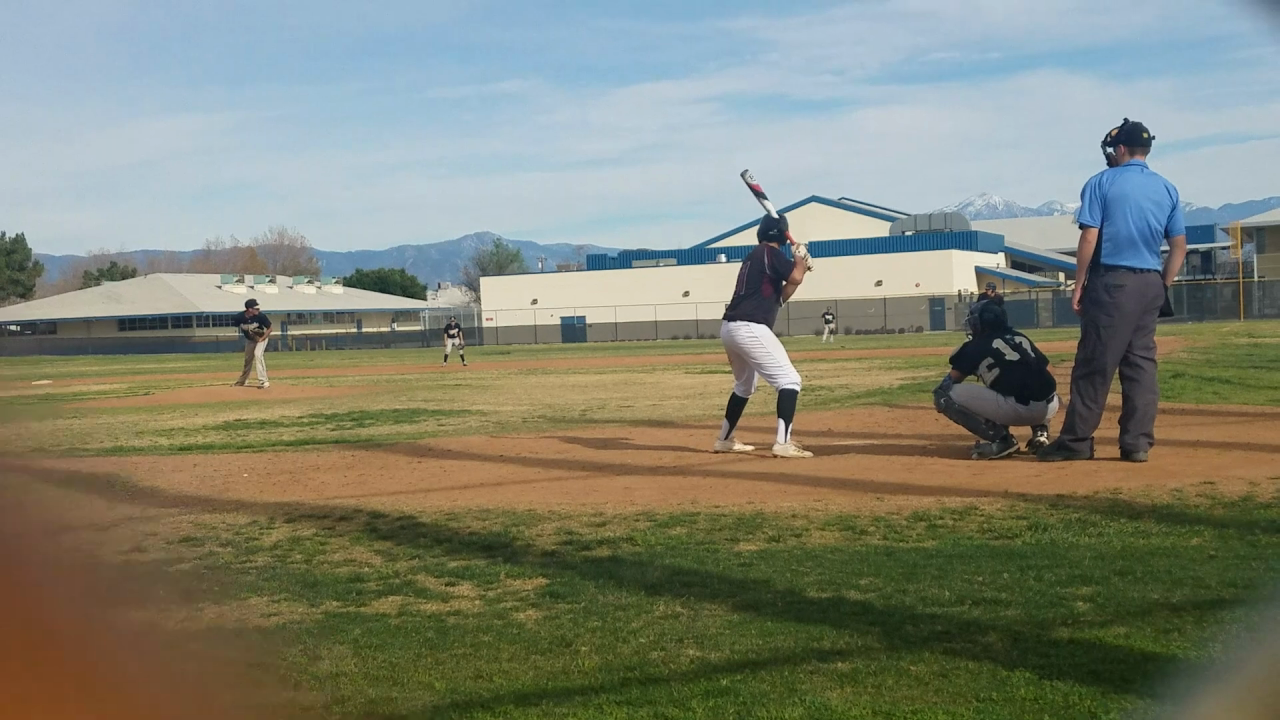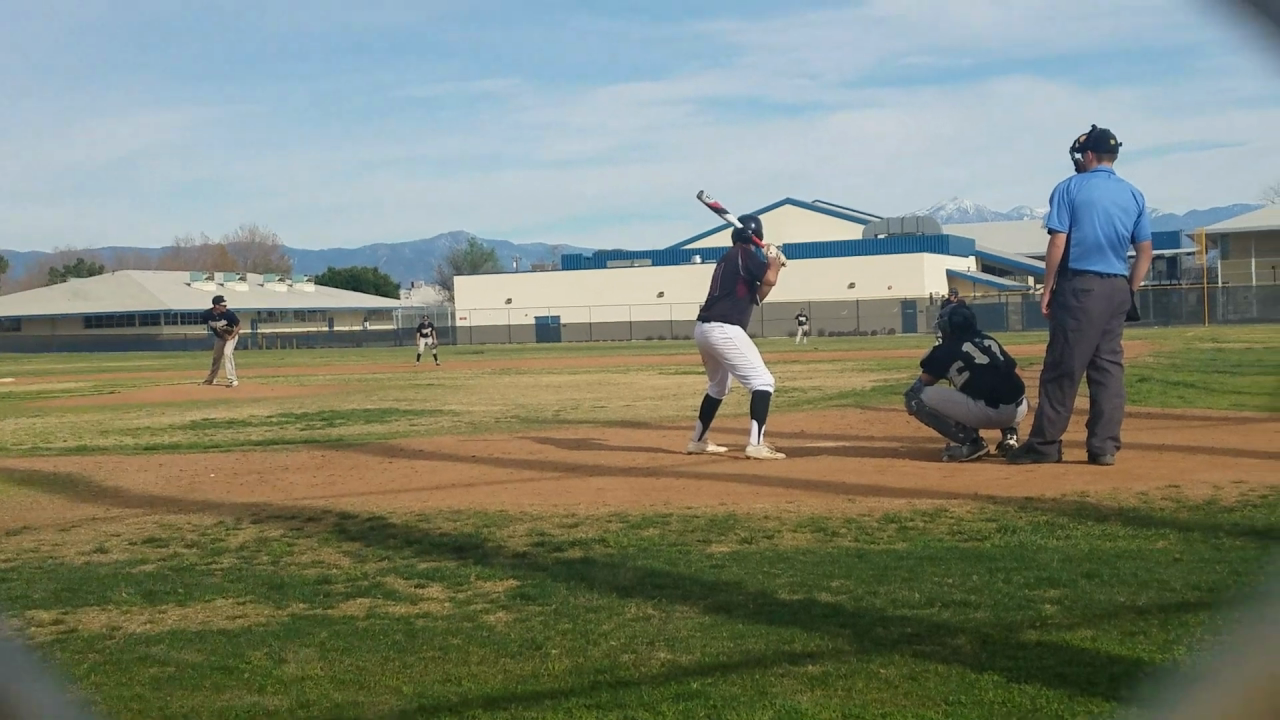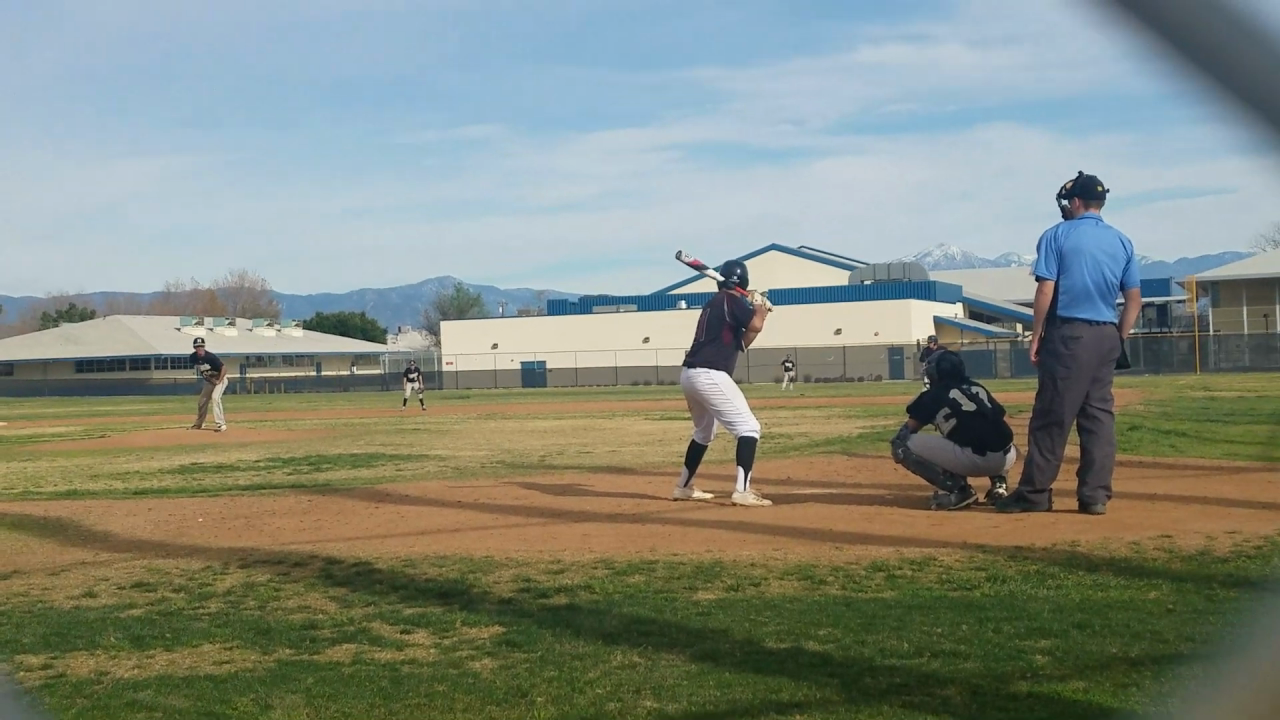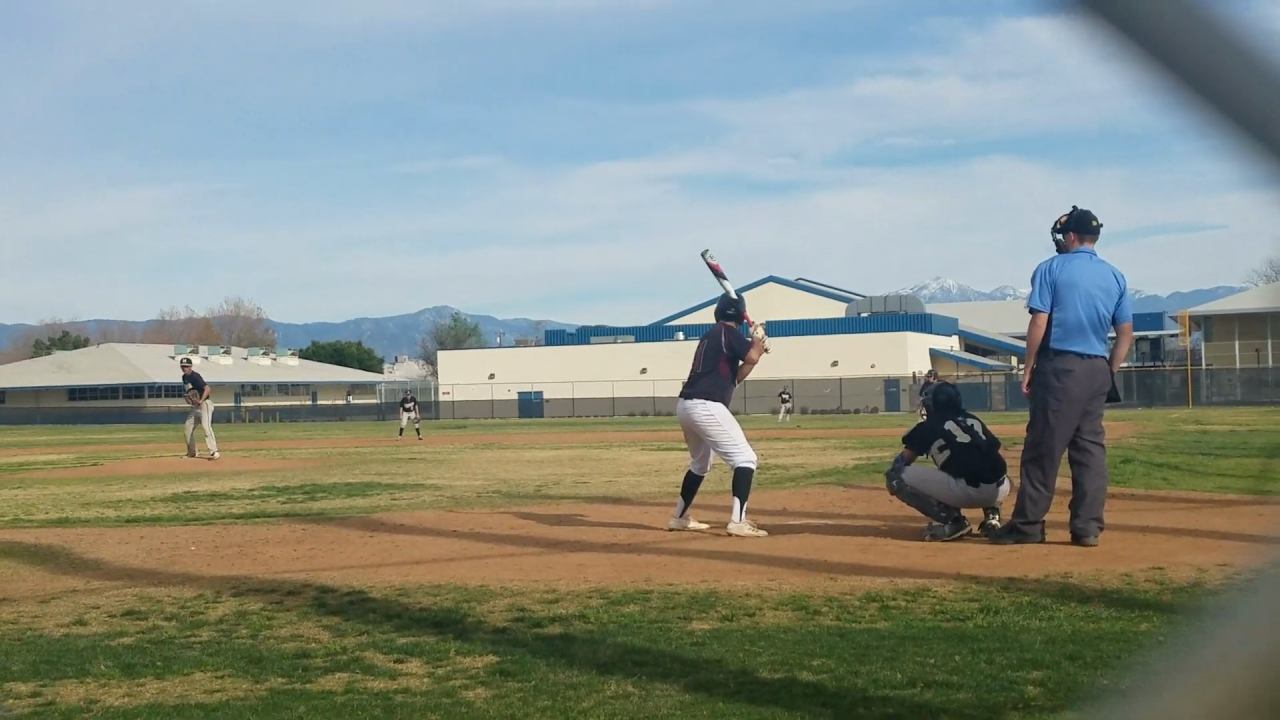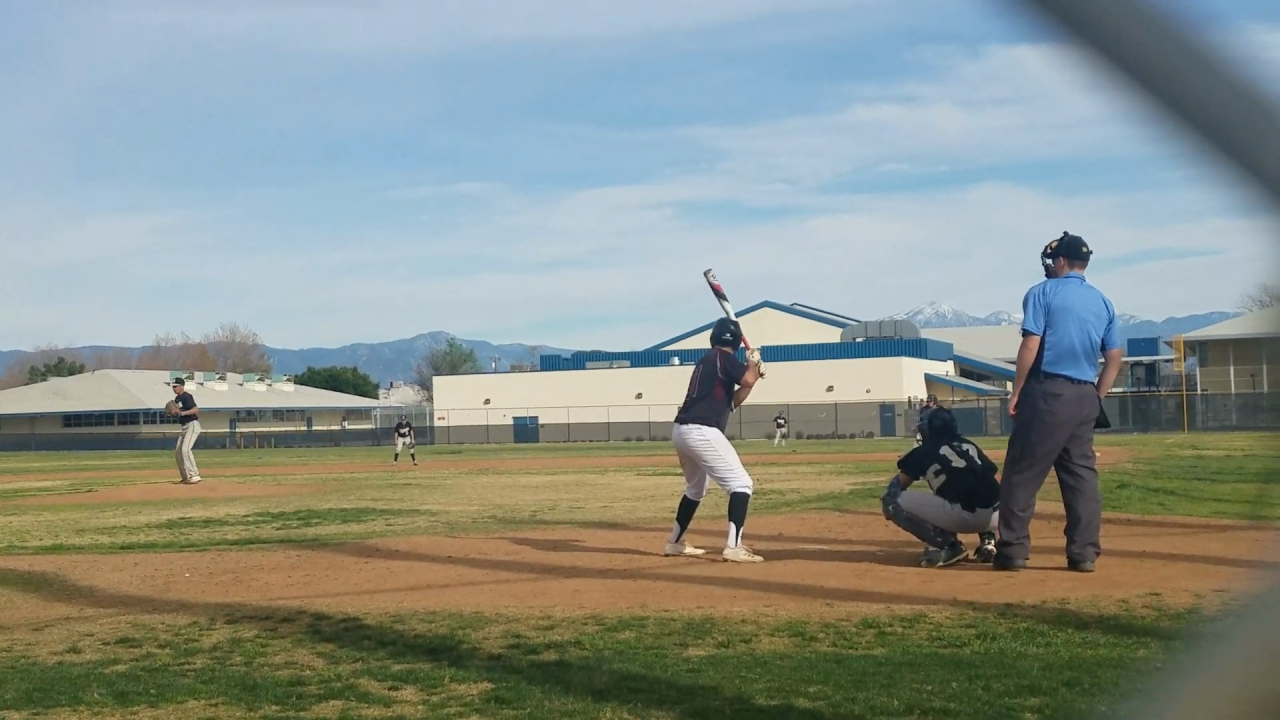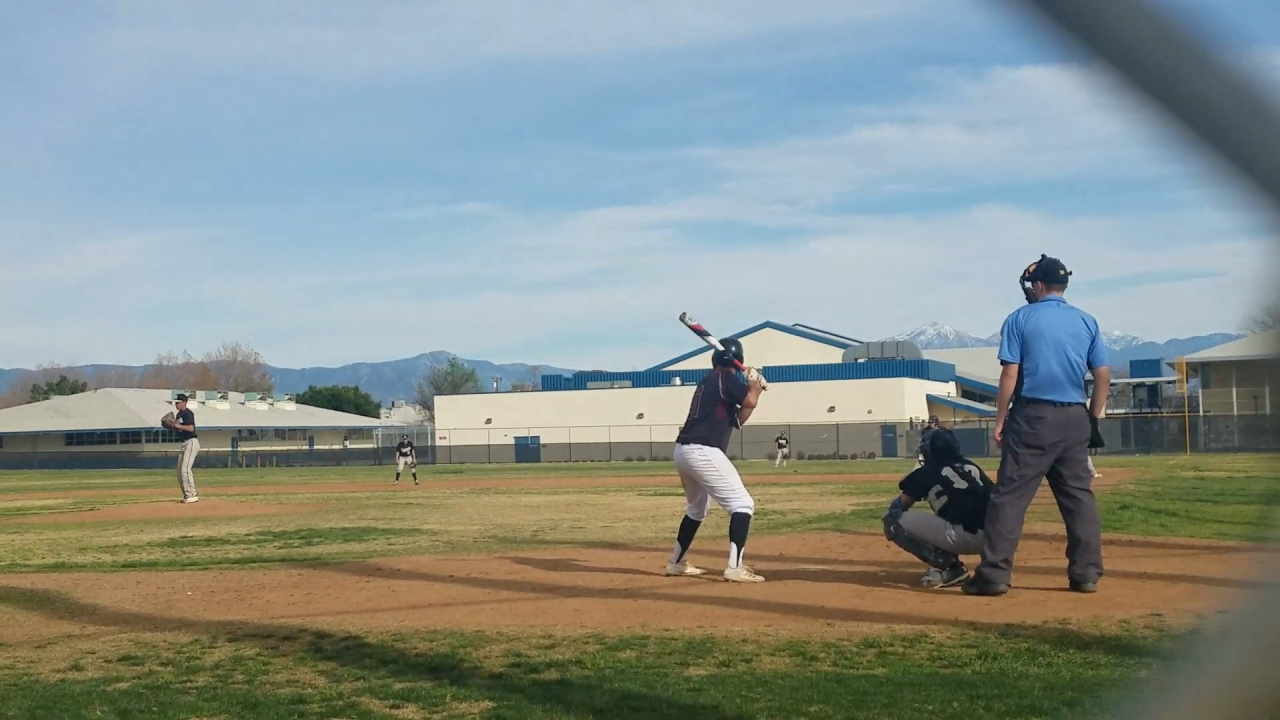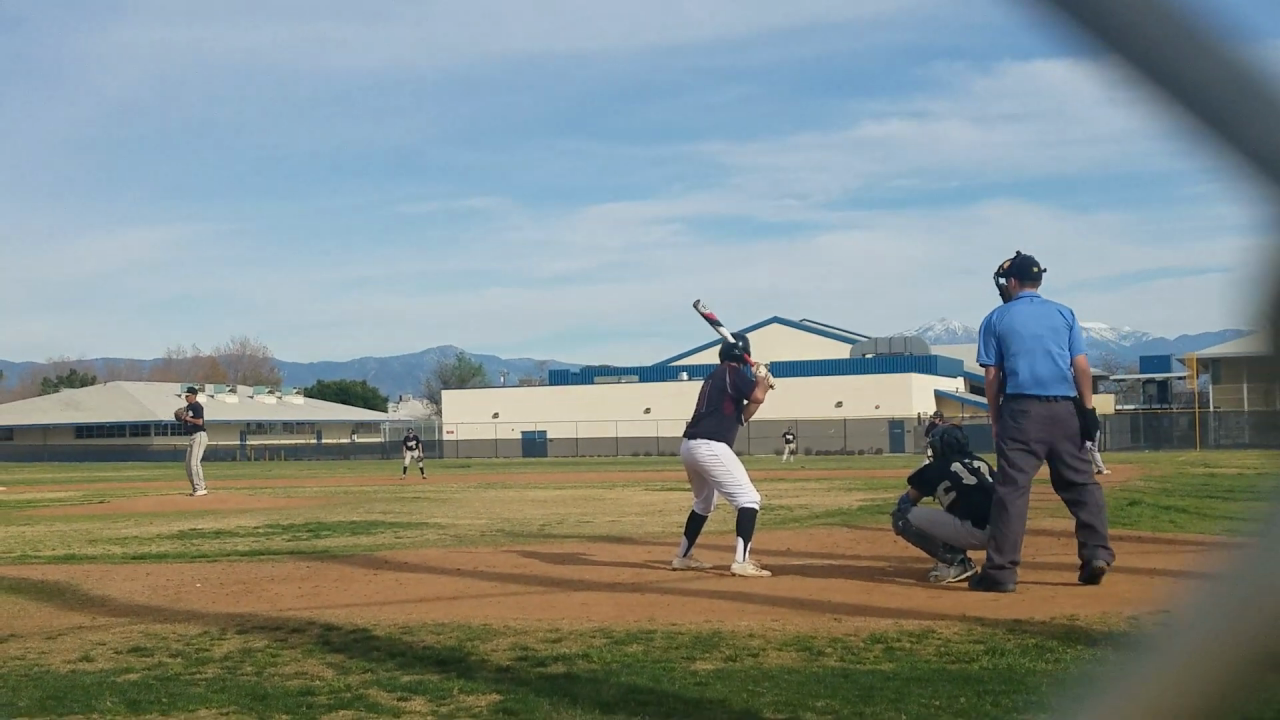
dt=0.3s
person 1, frame 1
left shoulder: (1101, 182)
right shoulder: (1168, 189)
left elbow: (1089, 239)
right elbow: (1179, 246)
left wrist: (1078, 285)
right wrist: (1162, 287)
left hip: (1111, 282)
right hip: (1150, 284)
left knee: (1095, 363)
right knee: (1142, 363)
left ankle: (1076, 441)
right ankle: (1138, 442)
person 1, frame 2
left shoulder: (1070, 188)
right shoulder: (1134, 195)
left elbow: (1058, 244)
right elbow: (1145, 251)
left wrist: (1047, 289)
right wrist: (1129, 292)
left hip: (1079, 286)
right hip: (1117, 288)
left knee: (1063, 366)
right knee: (1109, 367)
left ankle: (1044, 444)
right ankle: (1105, 445)
person 1, frame 3
left shoulder: (1057, 235)
right shoulder: (1122, 242)
left elbow: (1046, 291)
right elbow: (1134, 298)
left wrist: (1036, 336)
right wrist: (1119, 339)
left hip: (1068, 334)
right hip: (1107, 336)
left knee: (1052, 415)
right knee: (1099, 415)
left ankle: (1035, 493)
right ankle: (1096, 494)
person 1, frame 4
left shoulder: (1051, 268)
right shoulder: (1115, 276)
left elbow: (1039, 324)
right elbow: (1125, 333)
left wrist: (1028, 368)
right wrist: (1109, 372)
left hip: (1059, 367)
right hip: (1097, 370)
left knee: (1043, 447)
right knee: (1091, 447)
left ankle: (1028, 524)
right ankle: (1088, 526)
person 1, frame 5
left shoulder: (1043, 292)
right shoulder: (1103, 302)
left elbow: (1031, 346)
right elbow: (1114, 359)
left wrist: (1016, 391)
right wrist: (1095, 397)
left hip: (1048, 391)
right hip: (1085, 395)
left knee: (1022, 470)
right knee: (1082, 473)
left ankle: (1013, 548)
right ankle: (1084, 552)
person 1, frame 6
left shoulder: (1020, 318)
right shoulder: (1087, 321)
left elbow: (1010, 375)
right elbow: (1103, 376)
left wrist: (1001, 419)
right wrist: (1092, 418)
left hip: (1032, 416)
right hip: (1074, 418)
left knee: (1010, 495)
right knee: (1078, 495)
left ankle: (993, 573)
right ankle: (1085, 572)
person 1, frame 7
left shoulder: (996, 319)
right shoulder: (1064, 314)
left elbow: (990, 376)
right elbow: (1081, 366)
left wrist: (996, 417)
right wrist: (1087, 408)
left hip: (1020, 411)
right hip: (1064, 410)
left knee: (1011, 490)
right knee: (1081, 483)
left ankle: (1000, 572)
right ankle: (1097, 553)
person 2, frame 1
left shoulder: (753, 257)
right shoulder: (770, 253)
left elbow: (779, 297)
right elbow: (795, 278)
left wrist: (801, 267)
right wrist: (799, 258)
left hip: (731, 328)
right hip: (749, 329)
left knee: (744, 385)
right knee: (789, 380)
left ankle: (724, 440)
right ankle: (783, 443)
person 2, frame 2
left shoulder: (727, 258)
right shoulder: (744, 255)
left elbow: (756, 297)
right elbow: (770, 280)
left wrist: (774, 264)
right wrist: (772, 260)
left hip: (705, 329)
right hip: (724, 330)
left knee: (718, 386)
right knee: (763, 381)
left ankle: (698, 441)
right ankle: (756, 444)
person 2, frame 3
left shoulder: (713, 304)
right shoulder: (730, 300)
left elbow: (741, 343)
right elbow: (756, 326)
left wrist: (759, 312)
right wrist: (758, 307)
left hip: (690, 375)
right hip: (709, 375)
left knee: (704, 432)
right knee: (749, 427)
left ankle: (684, 487)
right ankle: (742, 491)
person 2, frame 4
left shoulder: (710, 336)
right shoulder: (727, 332)
left elbow: (735, 378)
right elbow: (752, 358)
left wrist: (758, 348)
right wrist: (757, 340)
left hip: (687, 406)
right hip: (706, 406)
left knee: (700, 463)
right knee: (745, 458)
left ankle: (679, 517)
right ankle: (738, 521)
person 2, frame 5
left shoulder: (706, 361)
right shoulder: (723, 357)
left elbow: (732, 402)
right elbow: (746, 380)
left wrist: (754, 375)
right wrist: (753, 363)
left hip: (682, 431)
right hip: (701, 432)
left knee: (696, 488)
right knee: (741, 483)
left ankle: (675, 542)
right ankle: (733, 547)
person 2, frame 6
left shoulder: (707, 381)
right shoulder: (724, 378)
left elbow: (737, 419)
right elbow: (750, 401)
left wrist: (756, 389)
right wrist: (752, 383)
left hip: (684, 451)
right hip: (703, 452)
left knee: (697, 508)
right knee: (742, 504)
left ankle: (676, 563)
right ankle: (734, 567)
person 2, frame 7
left shoulder: (715, 376)
right shoulder: (732, 372)
left elbow: (742, 416)
right elbow: (758, 397)
left wrist: (761, 386)
right wrist: (761, 379)
left hip: (690, 446)
right hip: (710, 447)
left knee: (704, 503)
right knee: (749, 499)
left ankle: (683, 557)
right ankle: (741, 562)
person 3, frame 1
left shoulder: (975, 346)
right shoulder: (1020, 338)
left elbow: (951, 382)
right elbow: (1047, 374)
left hip: (1015, 409)
right hip: (1049, 406)
left knee: (943, 395)
left ankle: (999, 438)
right ankle: (1040, 431)
person 3, frame 2
left shoulder: (945, 349)
right shoulder: (989, 341)
left elbow: (922, 385)
right elbow: (1015, 374)
left hip: (985, 412)
right hip: (1018, 410)
left knee: (914, 397)
left ankle: (969, 441)
right ankle: (1009, 434)
person 3, frame 3
left shoulder: (932, 395)
right shoulder: (978, 388)
left elbow: (907, 432)
right elbow: (1002, 425)
left hip: (972, 460)
right hip: (1006, 458)
left knee: (901, 445)
left ankle: (957, 489)
right ankle: (998, 482)
person 3, frame 4
left shoulder: (928, 426)
right shoulder: (974, 420)
left elbow: (902, 462)
right elbow: (996, 454)
left hip: (967, 491)
right hip: (1000, 490)
left knee: (895, 476)
left ankle: (951, 520)
right ankle: (992, 514)
person 3, frame 5
left shoulder: (924, 451)
right shoulder: (969, 446)
left elbow: (897, 486)
right elbow: (991, 480)
left hip: (962, 516)
right hip: (995, 515)
left knee: (891, 501)
left ankle: (947, 545)
right ankle: (988, 539)
person 3, frame 6
left shoulder: (926, 473)
right shoulder: (971, 467)
left elbow: (898, 507)
left hip: (964, 537)
left knee: (893, 521)
left ankle: (948, 566)
person 3, frame 7
left shoulder: (935, 468)
right shoulder: (980, 463)
left elbow: (905, 503)
left hip: (974, 533)
left knee: (901, 516)
left ankle: (955, 562)
